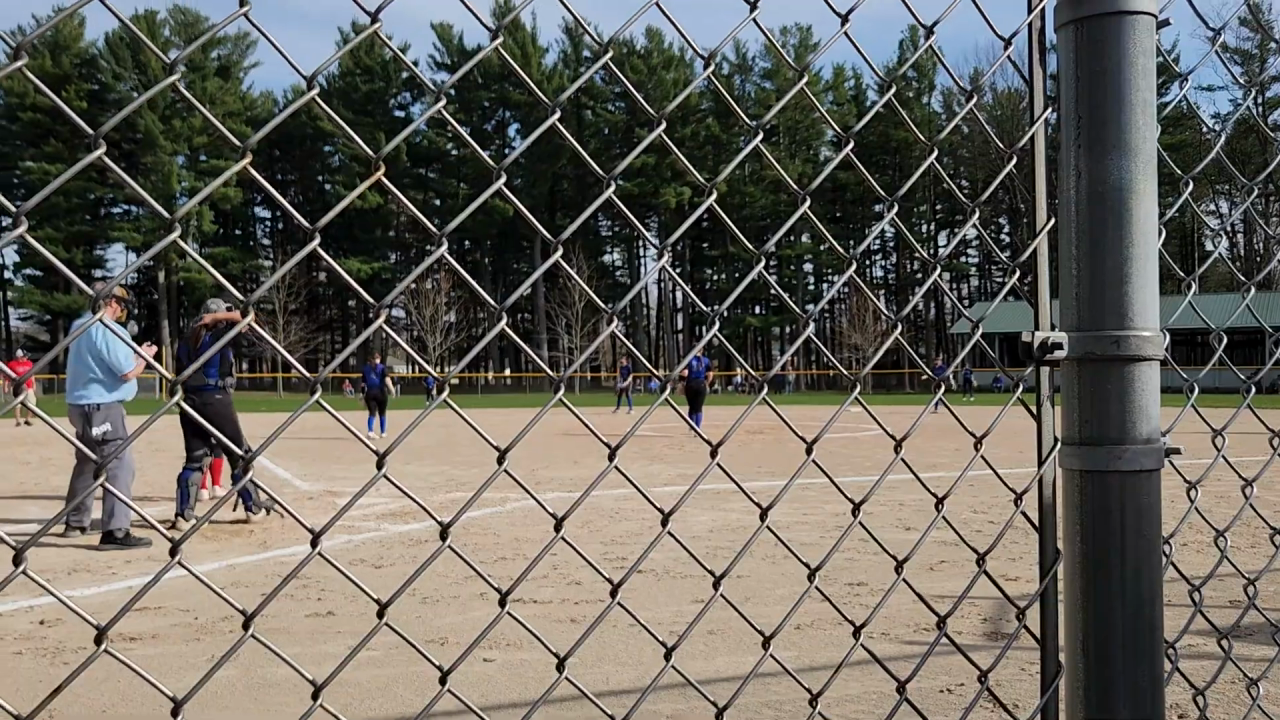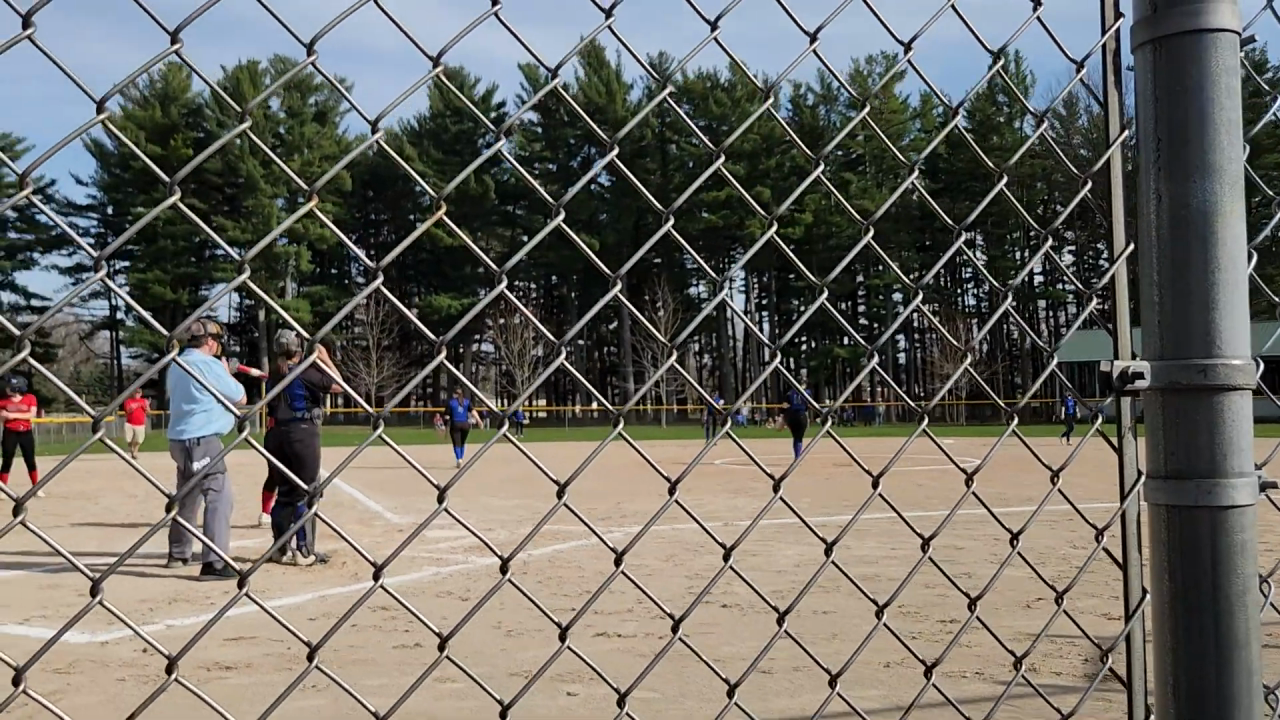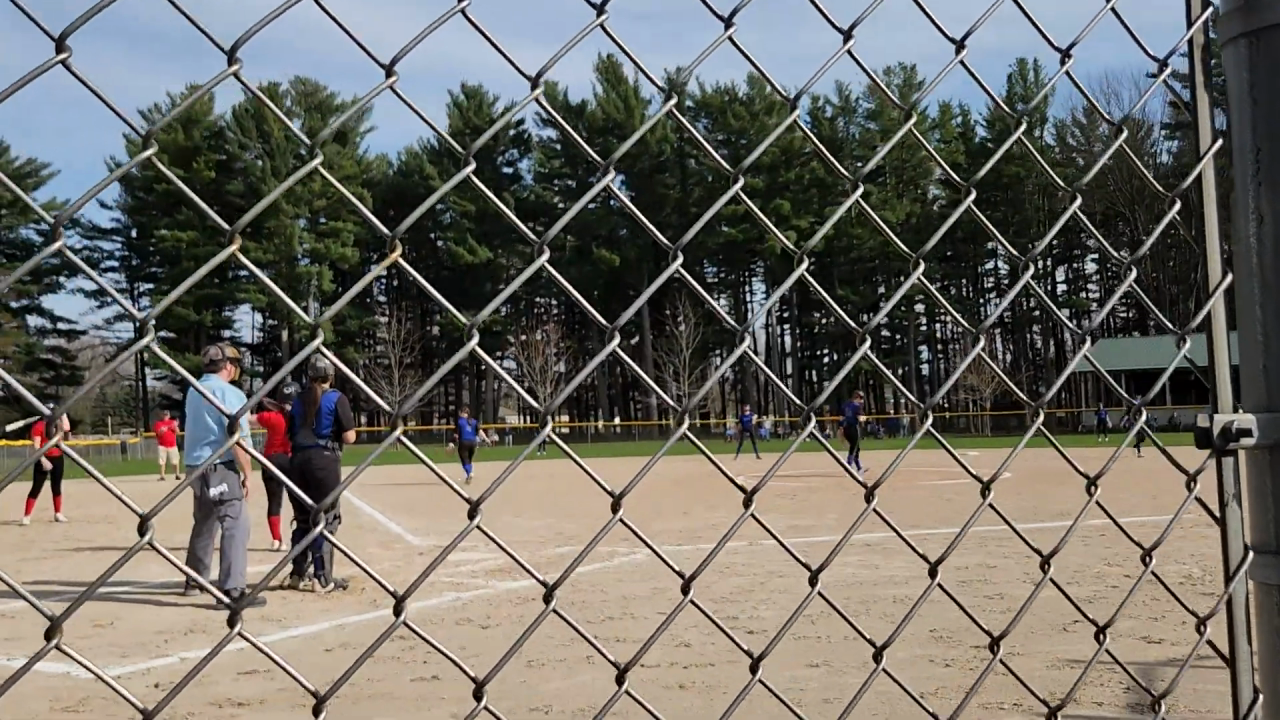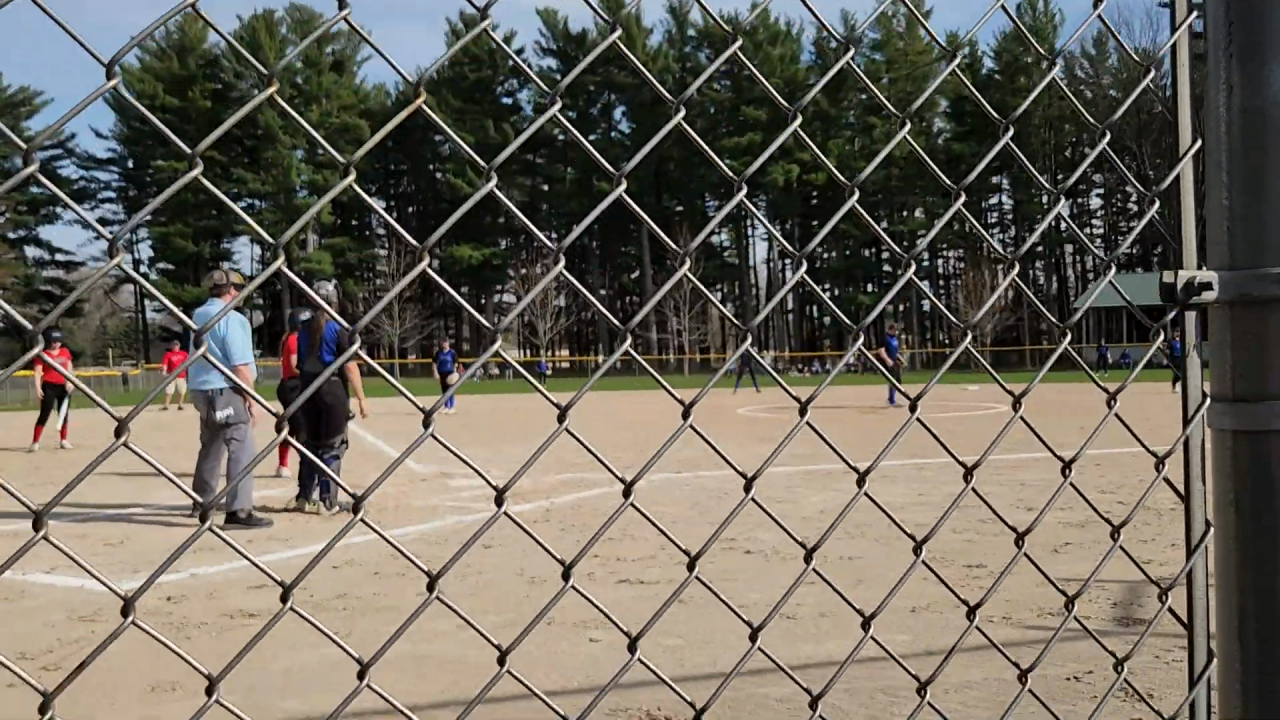
dt=1s
person 1, frame 1
left shoulder: (80, 326)
right shoulder: (107, 329)
right elbow: (128, 373)
left wrist: (138, 355)
right wrist: (143, 359)
left hip: (81, 405)
right hip: (102, 407)
left knee: (87, 464)
right knee: (120, 465)
left ankle: (76, 522)
right ankle: (115, 532)
person 1, frame 2
left shoulder: (176, 366)
right shoulder: (208, 365)
right elbow: (240, 398)
right wrist: (227, 372)
left hip: (180, 439)
right hip: (202, 441)
left knee: (187, 497)
right knee: (219, 497)
left ankle: (178, 553)
right ankle: (214, 563)
person 1, frame 3
left shoulder: (193, 391)
right shoulder: (228, 391)
right elbow: (237, 439)
left wrist: (244, 418)
right wrist: (248, 473)
left hip: (196, 466)
right hip: (219, 467)
left knee: (204, 524)
right knee: (236, 525)
left ankle: (195, 581)
right ankle: (231, 590)
person 1, frame 4
left shoulder: (197, 315)
right shoulder: (233, 319)
right elbow: (240, 366)
right wrist: (252, 401)
left hip: (201, 390)
right hip: (226, 392)
left knee: (210, 448)
right knee: (242, 449)
left ankle: (202, 503)
right ankle: (238, 512)
person 2, frame 1
left shoulder: (185, 343)
right shoulder: (218, 336)
left elbow: (180, 376)
right wrist: (216, 318)
left hip: (191, 402)
right hip: (216, 401)
left knee: (194, 460)
right knee: (240, 454)
left ankle: (183, 517)
right ankle: (254, 508)
person 2, frame 2
left shoulder: (273, 378)
right shoulder: (306, 372)
left elbow: (272, 414)
right elbow: (339, 385)
right wrist: (324, 358)
left hip: (278, 434)
right hip: (304, 434)
left knee: (285, 493)
right knee: (307, 493)
left ankle: (281, 549)
right ankle: (304, 552)
person 2, frame 3
left shoulder: (298, 400)
right shoulder: (336, 398)
left elbow: (291, 434)
right elbow: (349, 437)
left hip: (298, 460)
right hip: (324, 460)
left knee: (303, 520)
right knee: (326, 520)
left ankle: (298, 575)
right ankle: (322, 579)
person 2, frame 4
left shoulder: (304, 328)
right shoulder: (338, 327)
left elbow: (301, 364)
right elbow: (350, 366)
left wrist: (308, 388)
right wrist: (361, 398)
left hip: (308, 388)
right hip: (333, 388)
left knee: (312, 443)
right knee: (332, 446)
left ankle: (305, 497)
right ankle: (329, 502)
